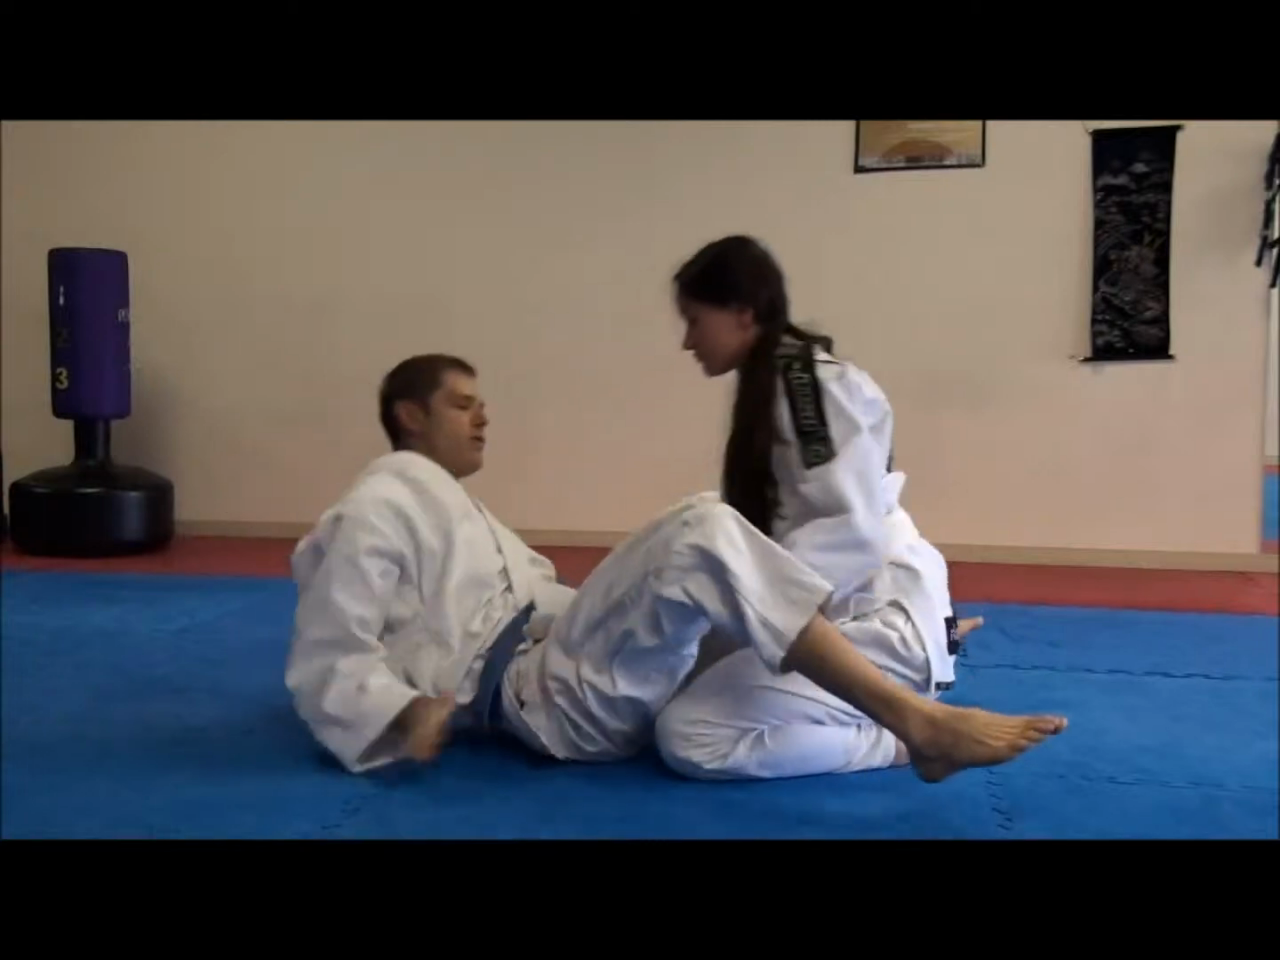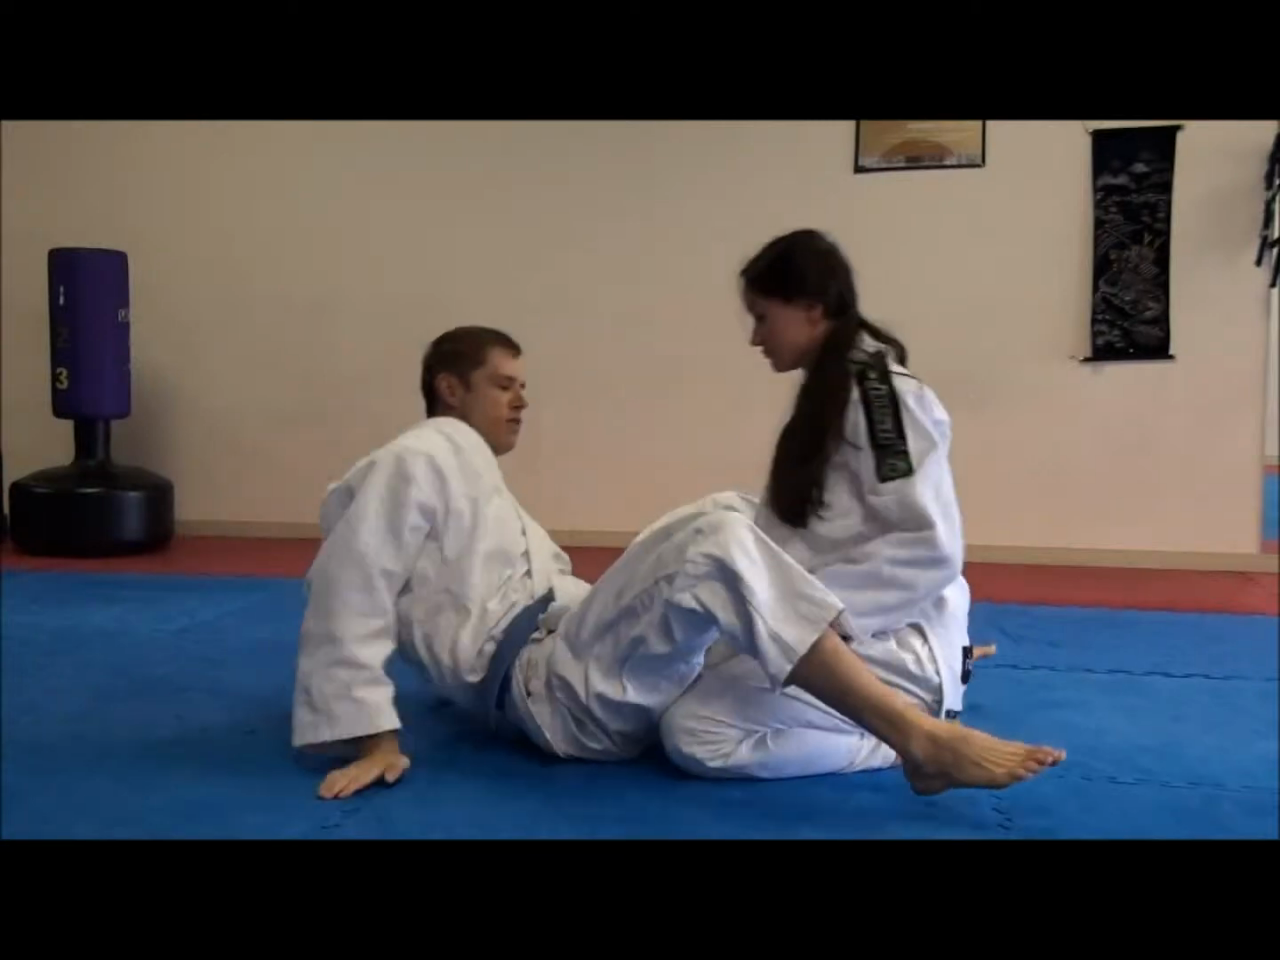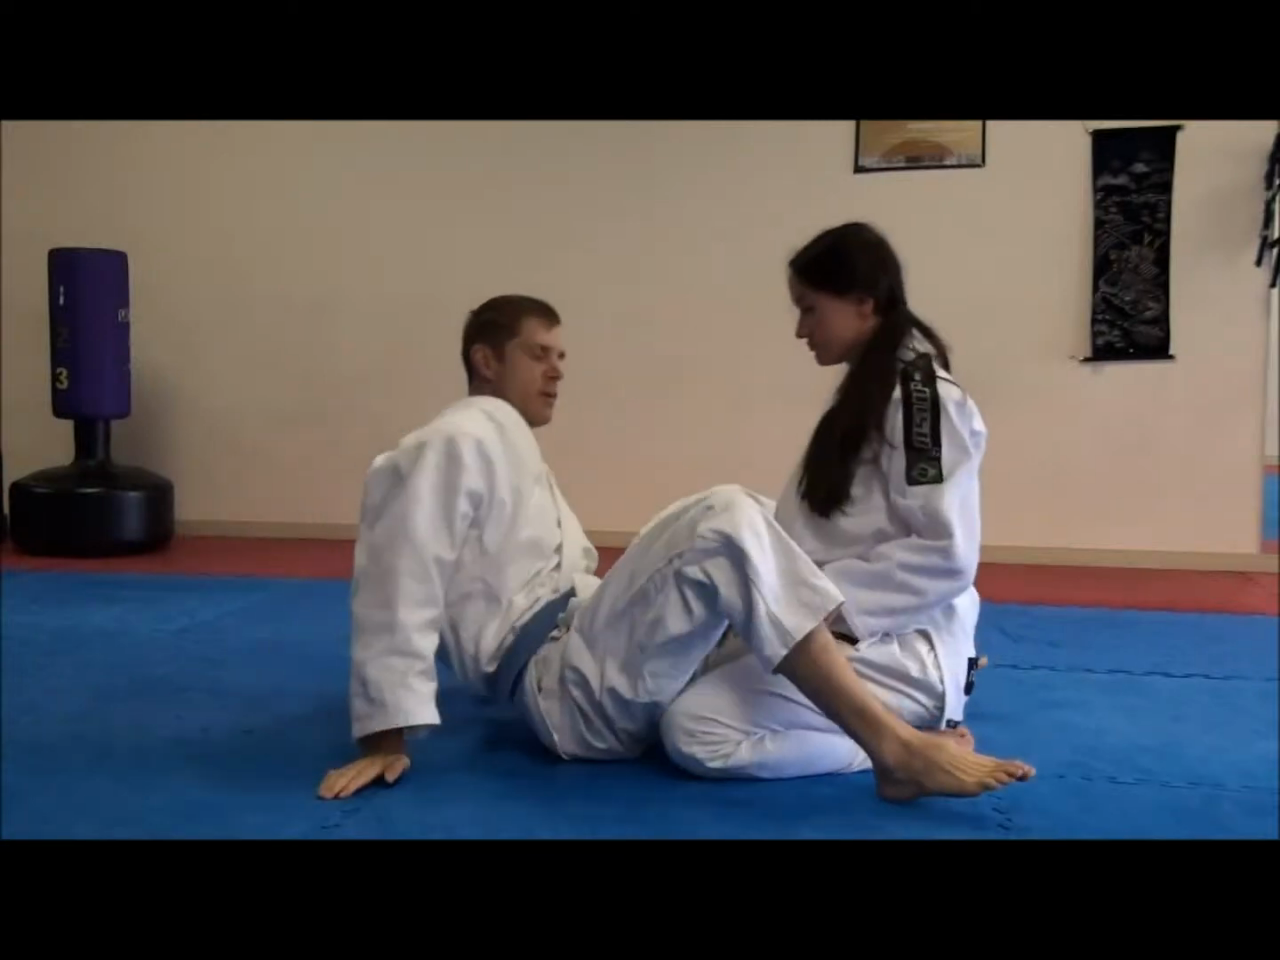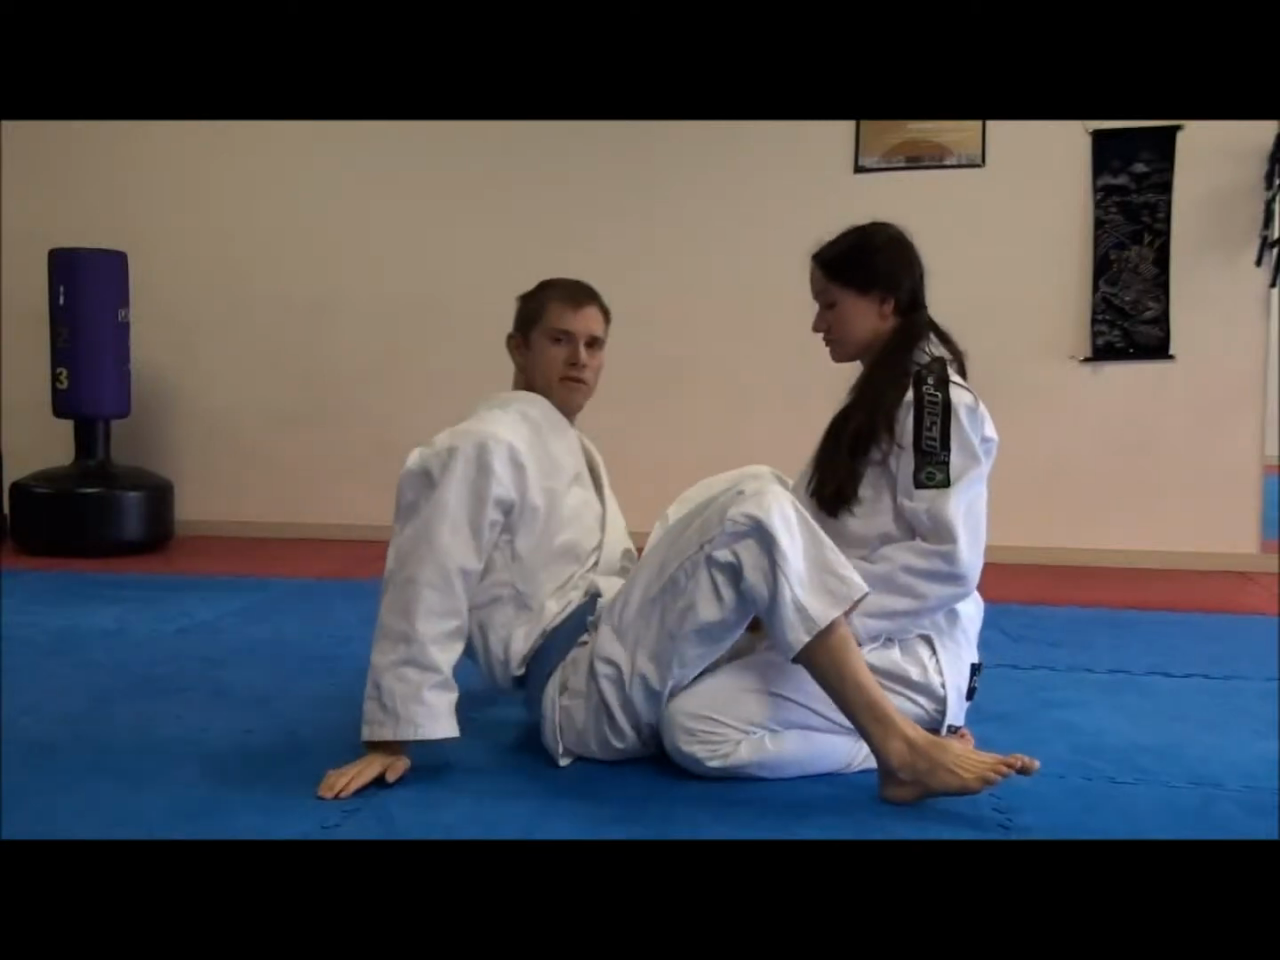
dt=0.2s
person 1, frame 1
left shoulder: (446, 502)
right shoulder: (375, 510)
right elbow: (327, 670)
right wrist: (407, 715)
left hip: (568, 664)
right hip: (563, 699)
right knee: (701, 536)
right ankle: (918, 720)
person 1, frame 2
left shoulder: (465, 473)
right shoulder: (414, 462)
right elbow: (346, 611)
right wrist: (371, 734)
left hip: (581, 663)
right hip: (558, 689)
right knee: (715, 547)
right ankle: (923, 738)
person 1, frame 3
left shoulder: (507, 450)
right shoulder: (456, 442)
right elbow: (399, 593)
right wrist: (386, 738)
left hip: (590, 669)
right hip: (574, 689)
right knee: (725, 521)
right ankle: (896, 746)
person 1, frame 4
left shoulder: (565, 447)
right shoulder: (487, 446)
right elbow: (426, 598)
right wrist: (393, 739)
left hip: (609, 659)
right hip: (595, 688)
right knee: (754, 506)
right ankle: (899, 745)
person 2, frame 1
left shoulder: (820, 385)
right shoulder: (775, 383)
left elbow: (854, 532)
left hip: (886, 627)
right hip: (835, 618)
left knee: (690, 737)
left ankle: (902, 736)
person 2, frame 2
left shoulder: (885, 394)
right shoulder: (835, 386)
left elbow: (932, 548)
left hip: (897, 645)
right hip: (848, 629)
left knee: (695, 734)
person 2, frame 3
left shoulder: (923, 399)
right shoulder: (870, 389)
left elbow: (945, 558)
left hip: (903, 650)
right hip: (852, 633)
left knee: (694, 732)
person 2, frame 4
left shoulder: (937, 401)
right shoulder: (884, 391)
left elbow: (951, 562)
left hip: (908, 653)
right hip: (853, 634)
left knee: (697, 729)
